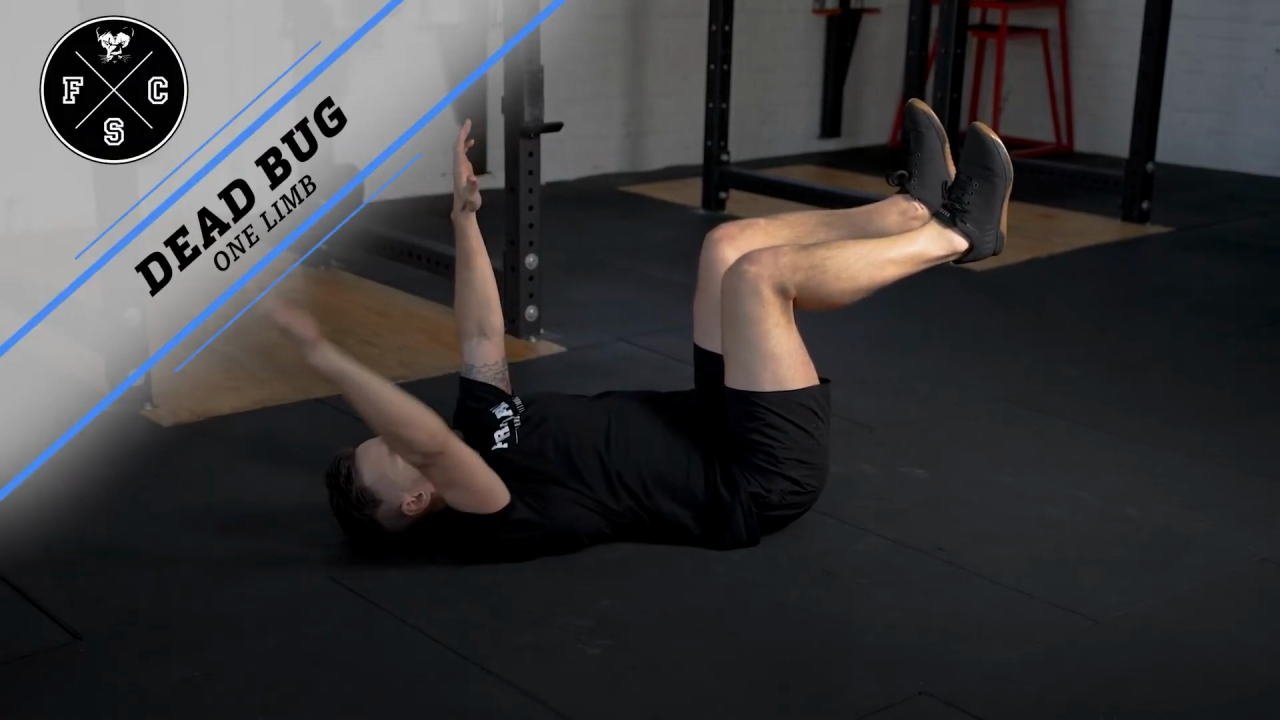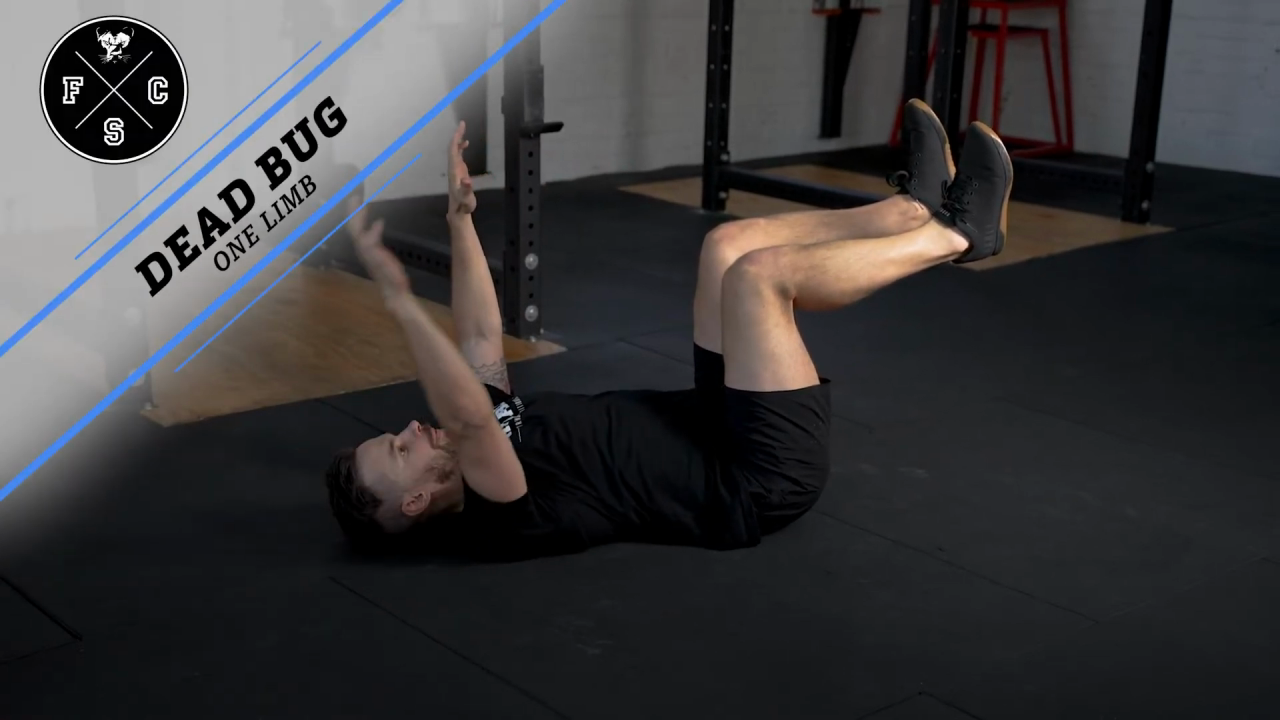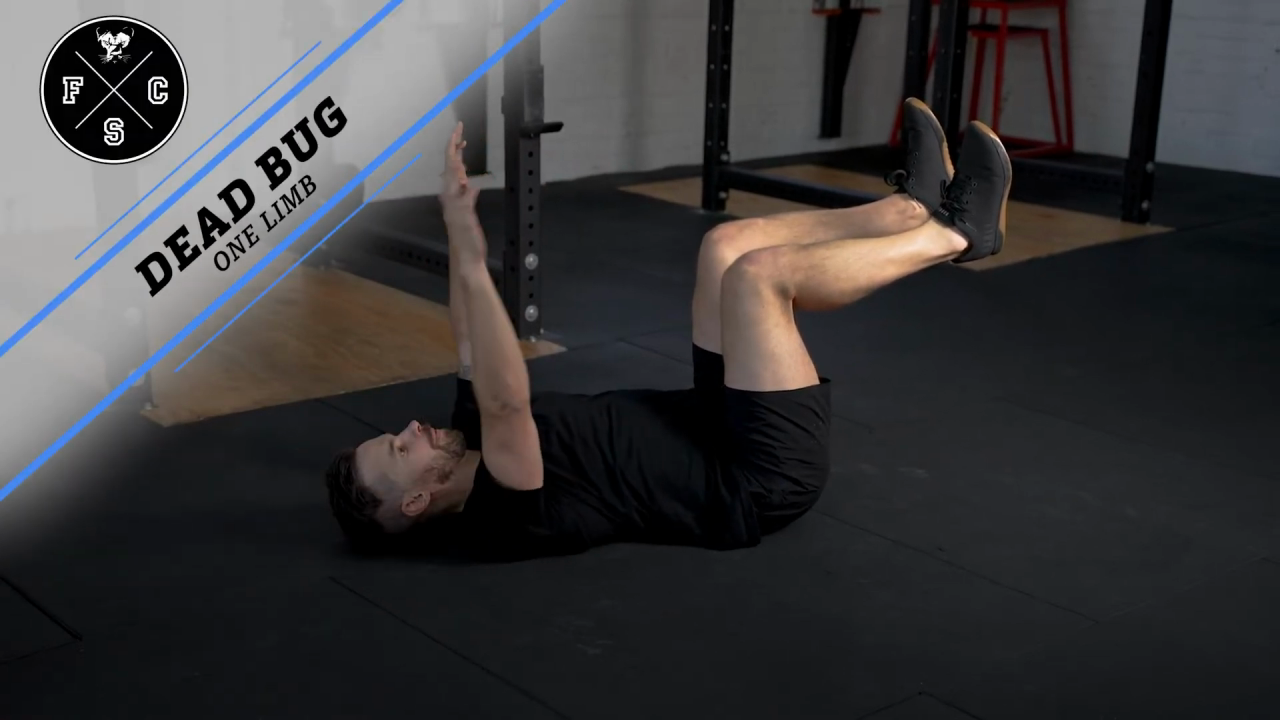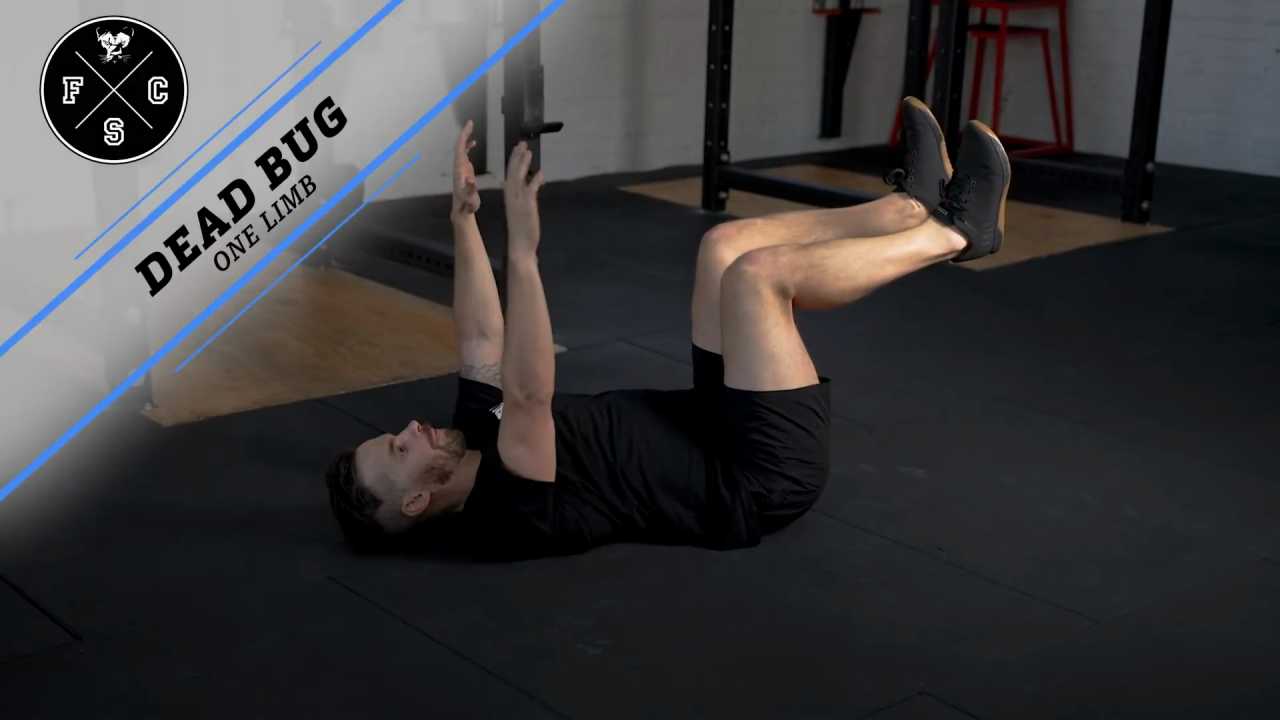
dt=0.2s
person 1, frame 1
left shoulder: (484, 422)
right shoulder: (489, 526)
left elbow: (482, 337)
right elbow: (429, 446)
left wrist: (464, 217)
right wrist: (322, 354)
left hip: (715, 425)
right hip: (758, 480)
left knee: (730, 243)
right knee: (759, 272)
left ankle: (916, 205)
right ankle: (956, 235)
person 1, frame 2
left shoulder: (488, 430)
right shoulder: (496, 520)
left elbow: (480, 338)
right elbow: (466, 420)
left wrist: (459, 218)
right wrist: (399, 301)
left hip: (717, 426)
right hip: (758, 479)
left knee: (730, 243)
right knee: (759, 272)
left ankle: (917, 207)
right ankle: (956, 234)
person 1, frame 3
left shoulder: (473, 446)
right shoulder: (498, 516)
left elbow: (490, 380)
right elbow: (506, 404)
left wrist: (459, 222)
right wrist: (469, 266)
left hip: (713, 426)
right hip: (760, 478)
left knee: (728, 245)
right knee: (759, 272)
left ankle: (917, 208)
right ankle: (956, 233)
person 1, frame 4
left shoulder: (477, 436)
right shoulder: (502, 515)
left elbow: (482, 340)
right elbow: (531, 396)
left wrist: (463, 218)
right wrist: (521, 253)
left hip: (713, 425)
right hip: (760, 479)
left knee: (727, 245)
right knee: (760, 272)
left ankle: (913, 207)
right ankle: (954, 232)
